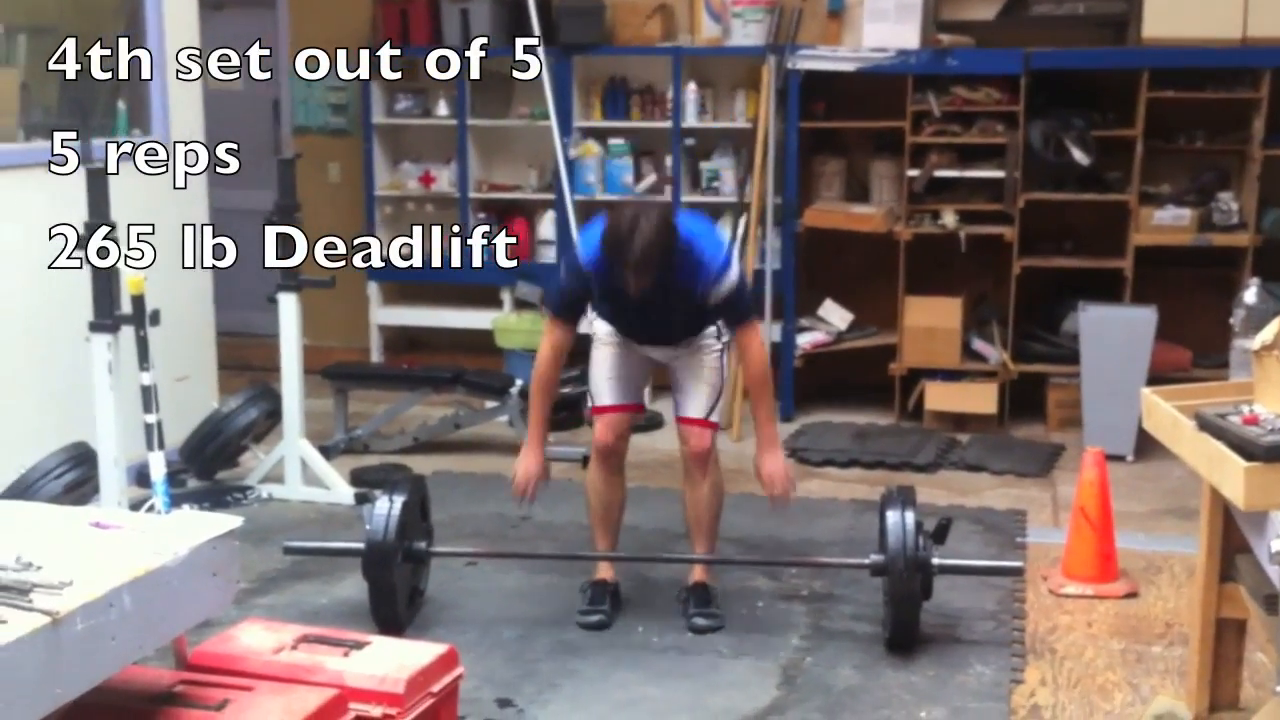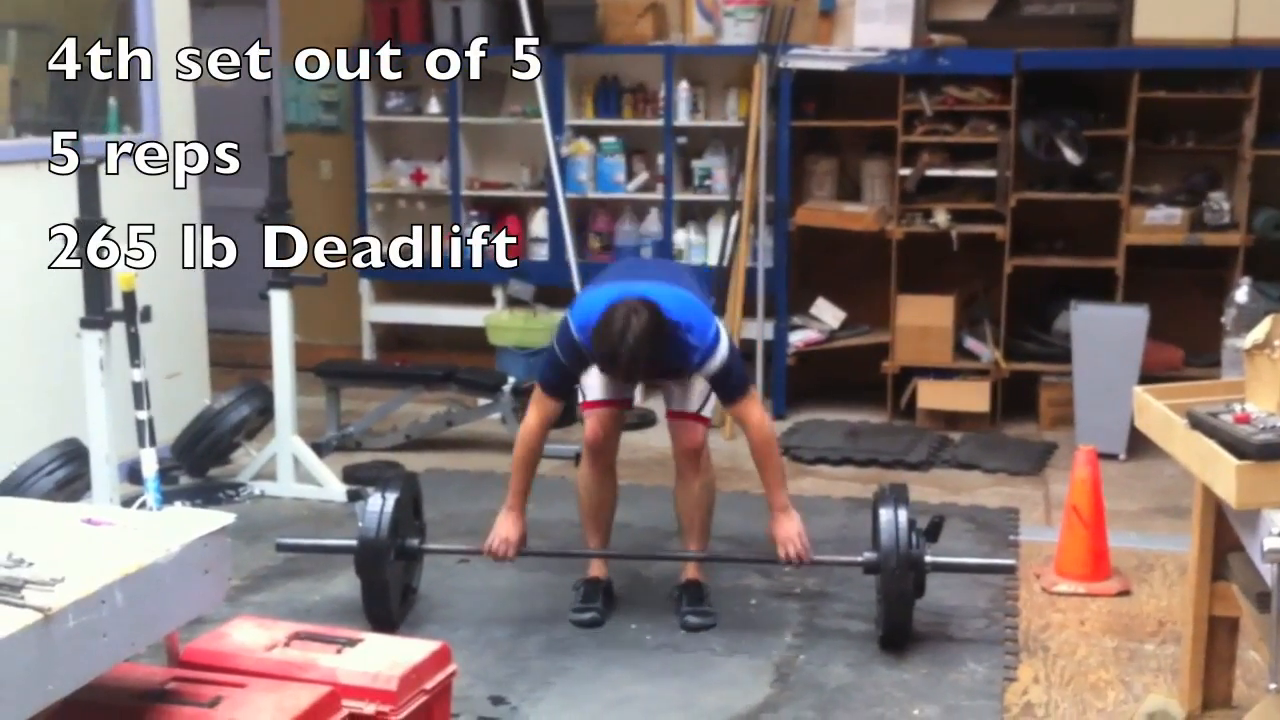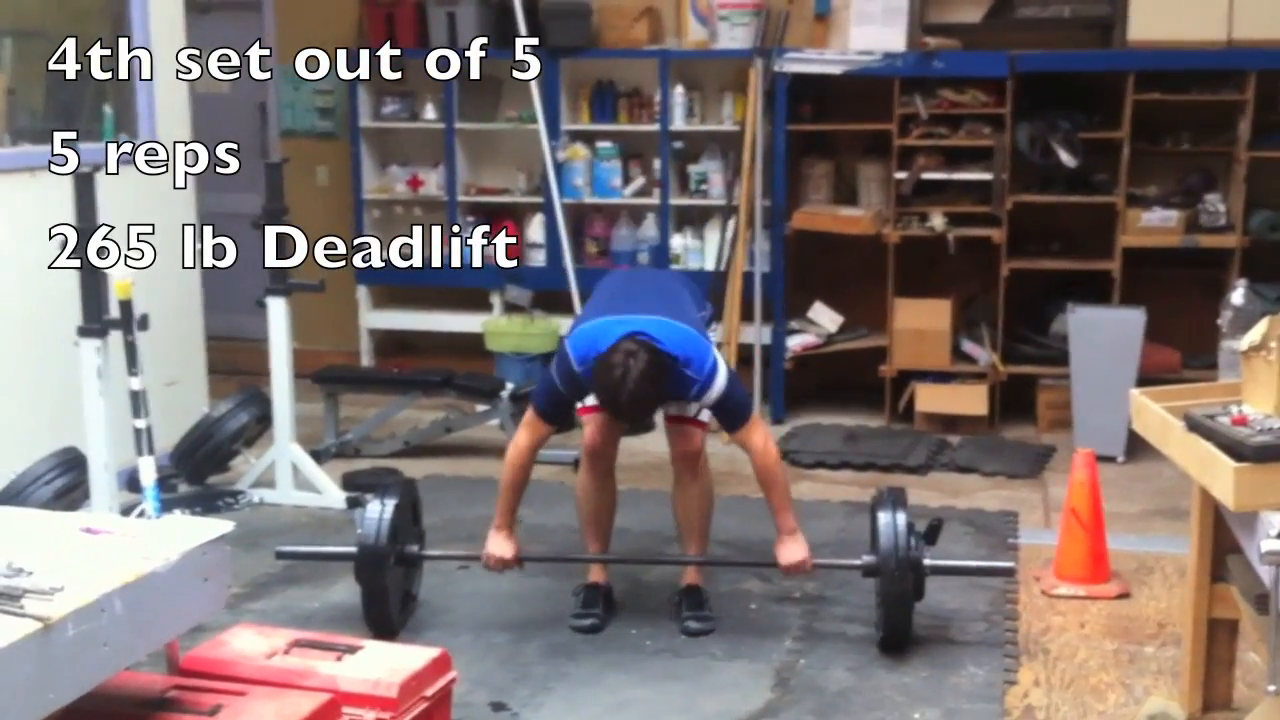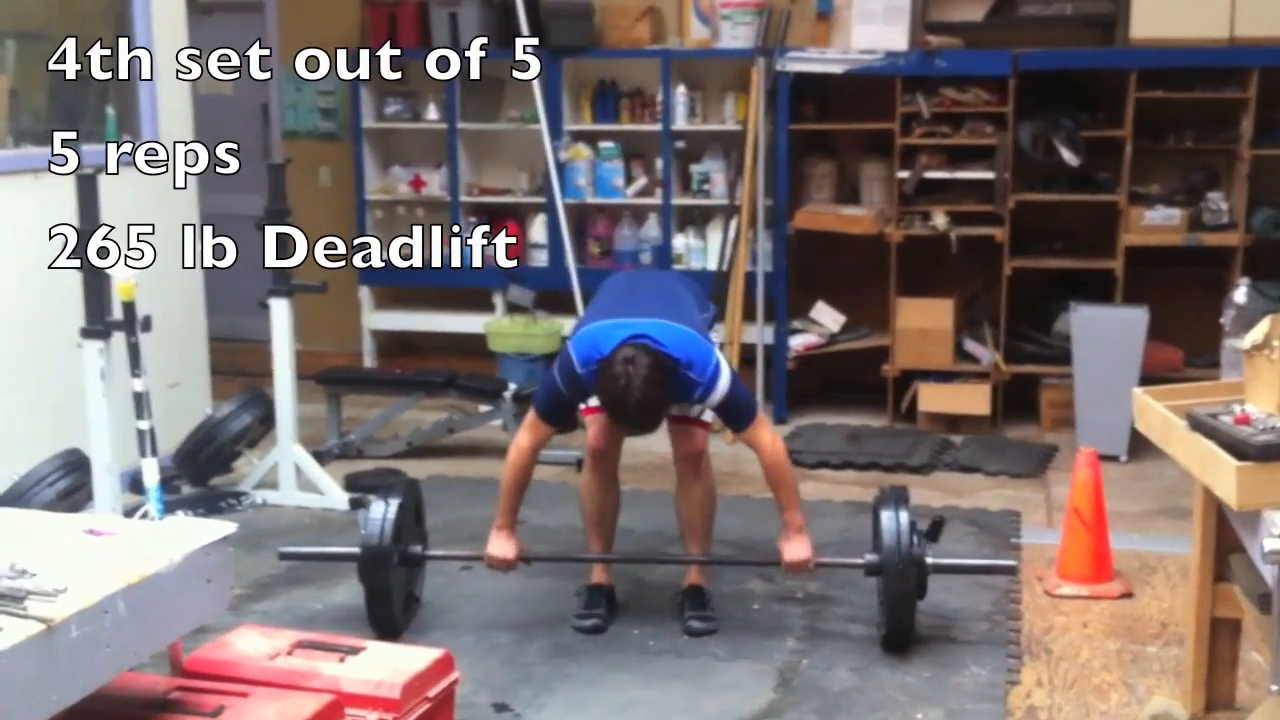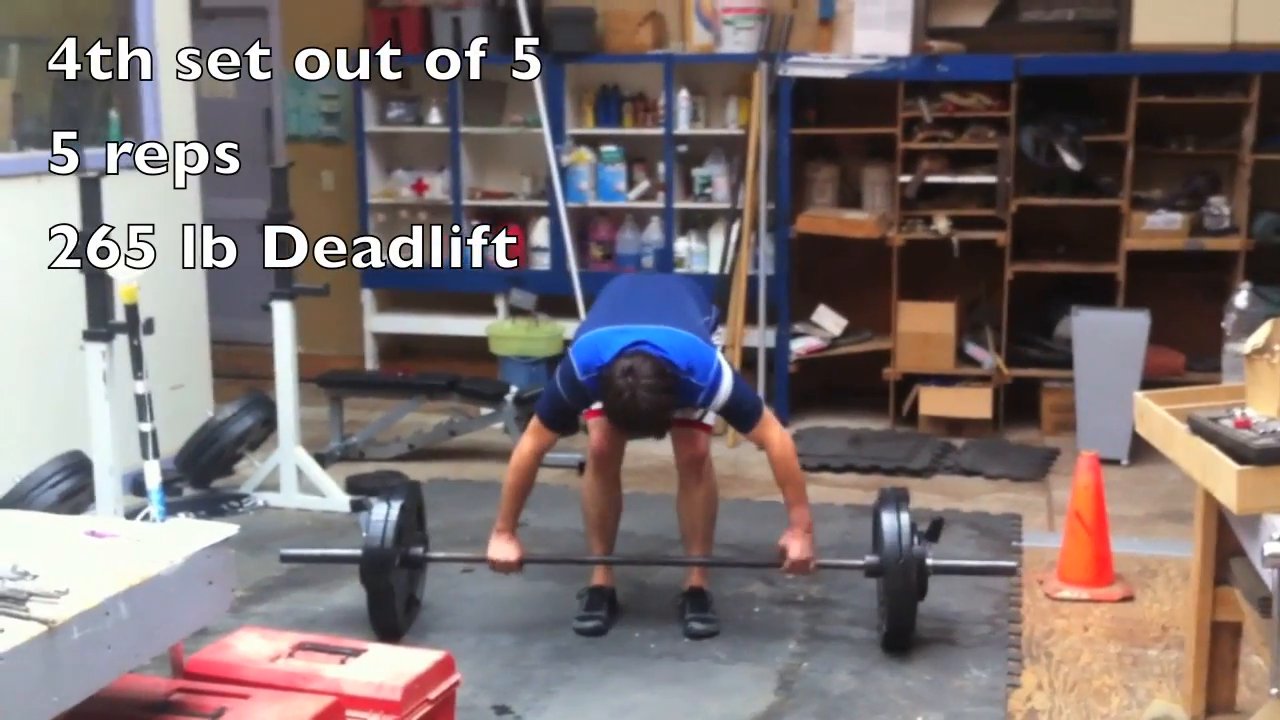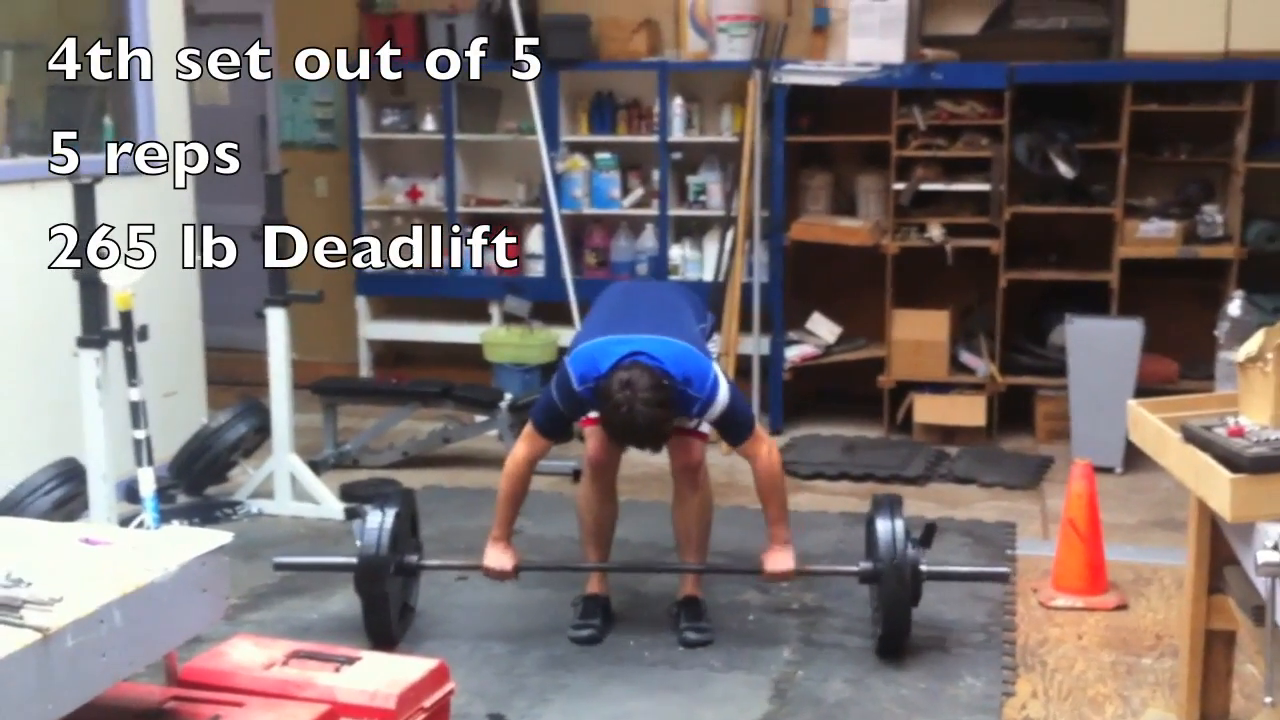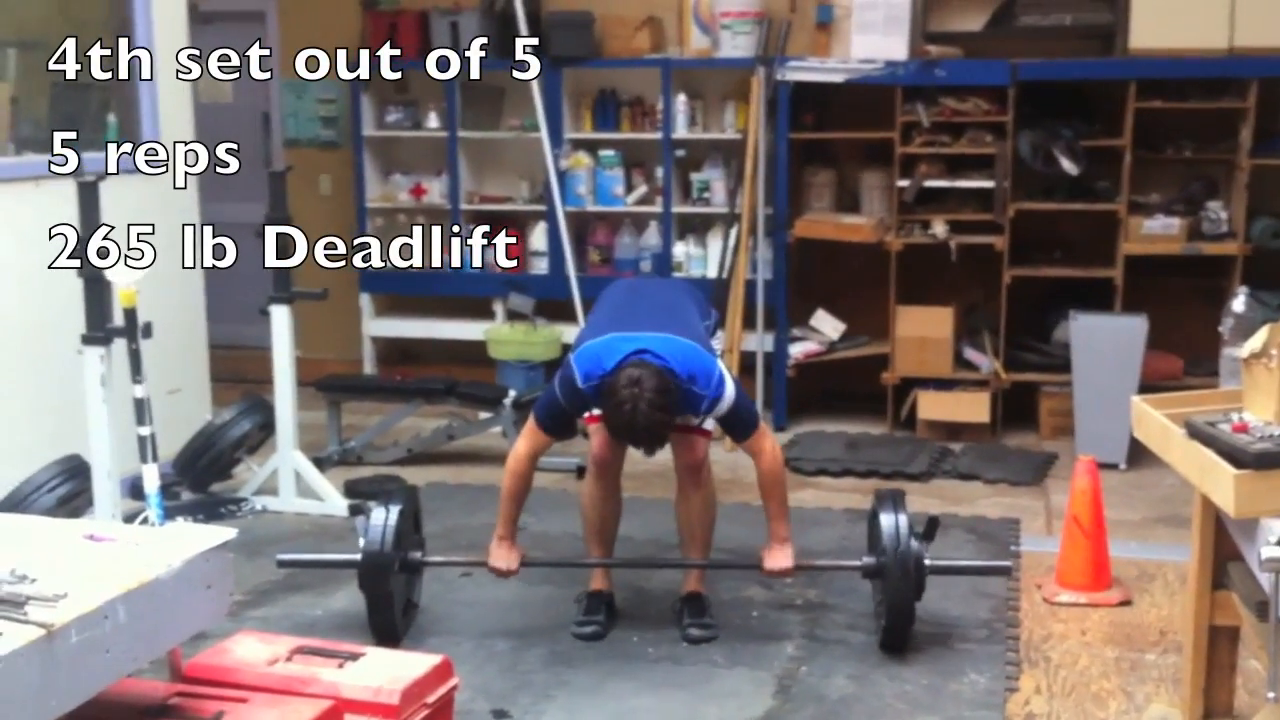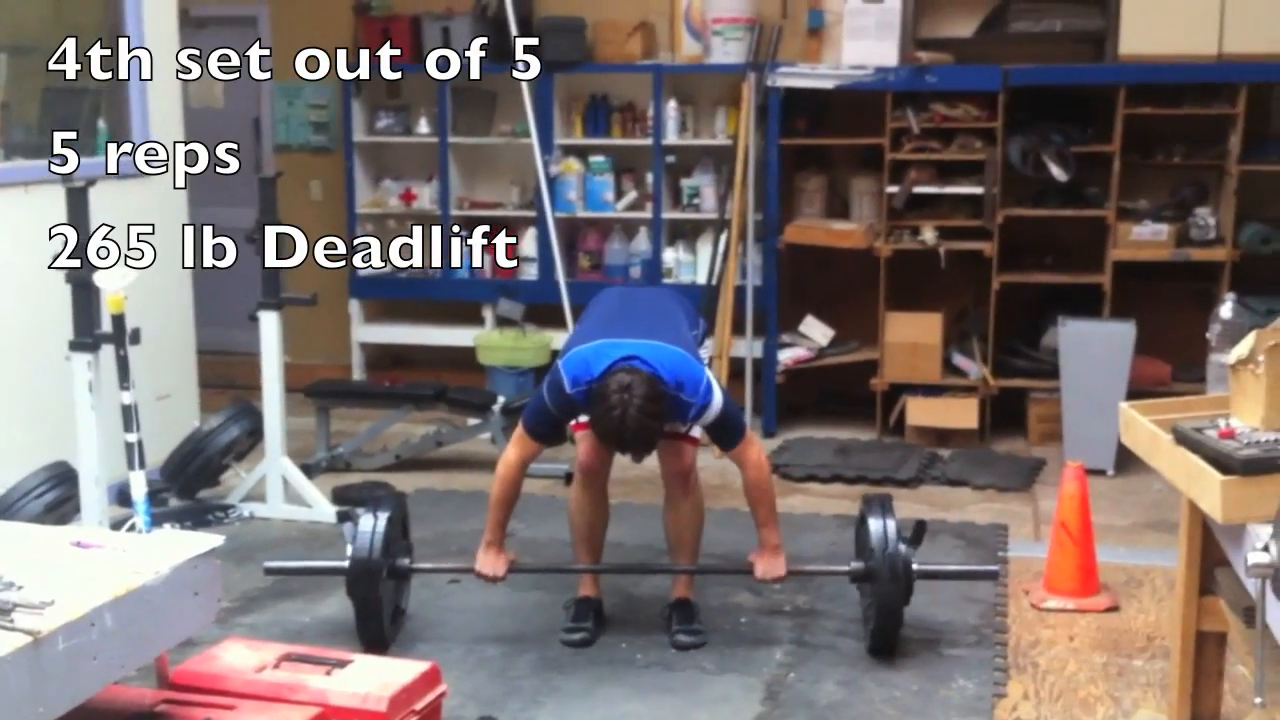
dt=0.2s
person 1, frame 1
left shoulder: (710, 256)
right shoulder: (587, 254)
left elbow: (752, 346)
right elbow: (553, 347)
left wrist: (769, 446)
right wrist: (533, 444)
left hip: (695, 337)
right hip: (620, 333)
left knee: (699, 445)
right knee: (606, 439)
left ankle: (700, 579)
right ankle: (604, 575)
person 1, frame 2
left shoulder: (700, 334)
right shoulder: (580, 330)
left elbow: (755, 419)
right elbow: (537, 419)
left wrist: (783, 512)
right wrist: (511, 512)
left hip: (682, 343)
right hip: (609, 339)
left knee: (691, 445)
right knee: (597, 439)
left ankle: (693, 576)
right ankle: (596, 572)
person 1, frame 3
left shoulder: (697, 363)
right shoulder: (579, 359)
left elbow: (759, 443)
right elbow: (525, 440)
left wrist: (789, 534)
right wrist: (501, 529)
left knee: (690, 449)
right knee: (595, 445)
left ankle: (692, 582)
right ankle: (596, 578)
person 1, frame 4
left shoulder: (700, 364)
right shoulder: (580, 361)
left elbow: (766, 441)
right elbow: (526, 441)
left wrist: (795, 530)
right wrist: (503, 529)
left knee: (692, 450)
right knee: (599, 446)
left ankle: (696, 581)
right ankle: (599, 579)
person 1, frame 5
left shoulder: (702, 370)
right shoulder: (582, 368)
left elbow: (776, 438)
right elbow: (531, 446)
left wrist: (800, 527)
right wrist: (503, 532)
left knee: (694, 454)
right knee: (601, 450)
left ankle: (696, 585)
right ankle: (600, 581)
person 1, frame 6
left shoulder: (700, 380)
right shoulder: (578, 378)
left elbow: (763, 453)
right elbow: (524, 452)
left wrist: (779, 543)
right wrist: (499, 540)
left knee: (689, 463)
right knee: (598, 459)
left ankle: (691, 593)
right ankle: (595, 590)
person 1, frame 7
left shoulder: (705, 380)
right shoulder: (581, 375)
left elbow: (766, 449)
right elbow: (526, 448)
left wrist: (779, 541)
right wrist: (504, 538)
left knee: (694, 461)
right knee: (602, 457)
left ankle: (694, 590)
right ankle: (599, 588)
person 1, frame 8
left shoulder: (693, 387)
right shoulder: (569, 381)
left elbow: (752, 459)
right elbow: (515, 457)
left wrist: (770, 547)
right wrist: (492, 544)
left knee: (681, 469)
right knee: (588, 465)
left ankle: (683, 597)
right ankle: (587, 594)
